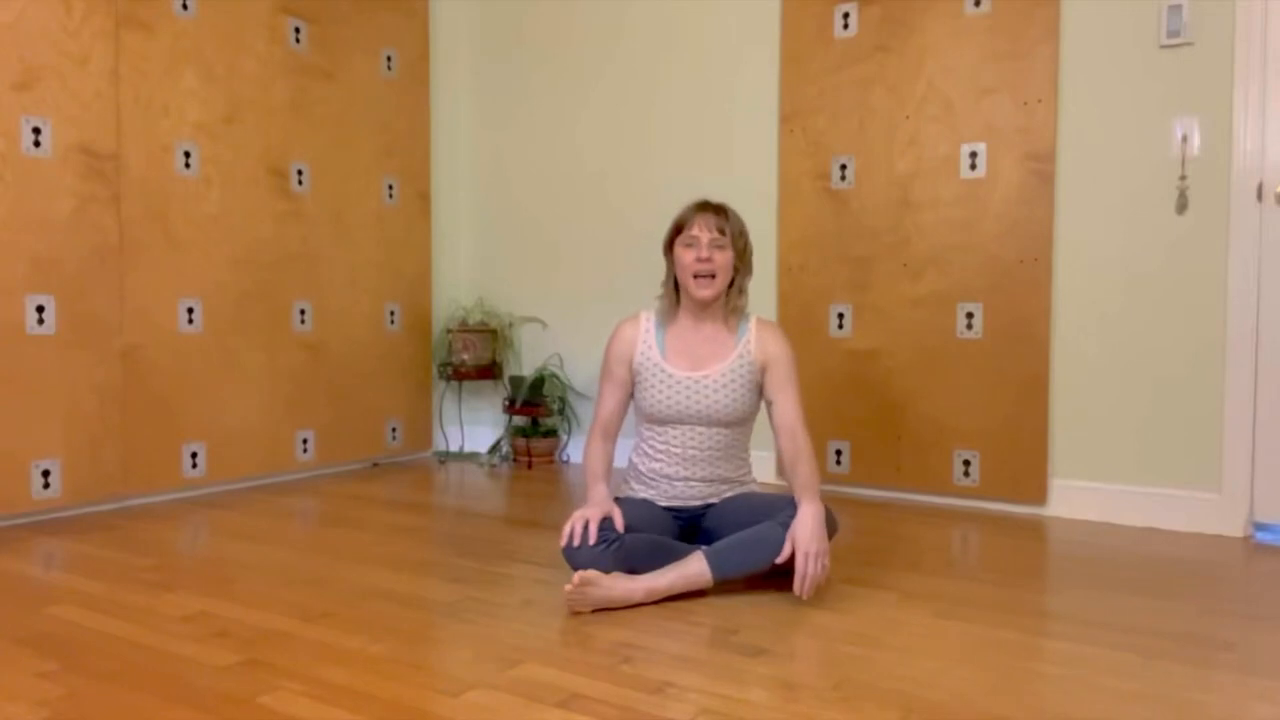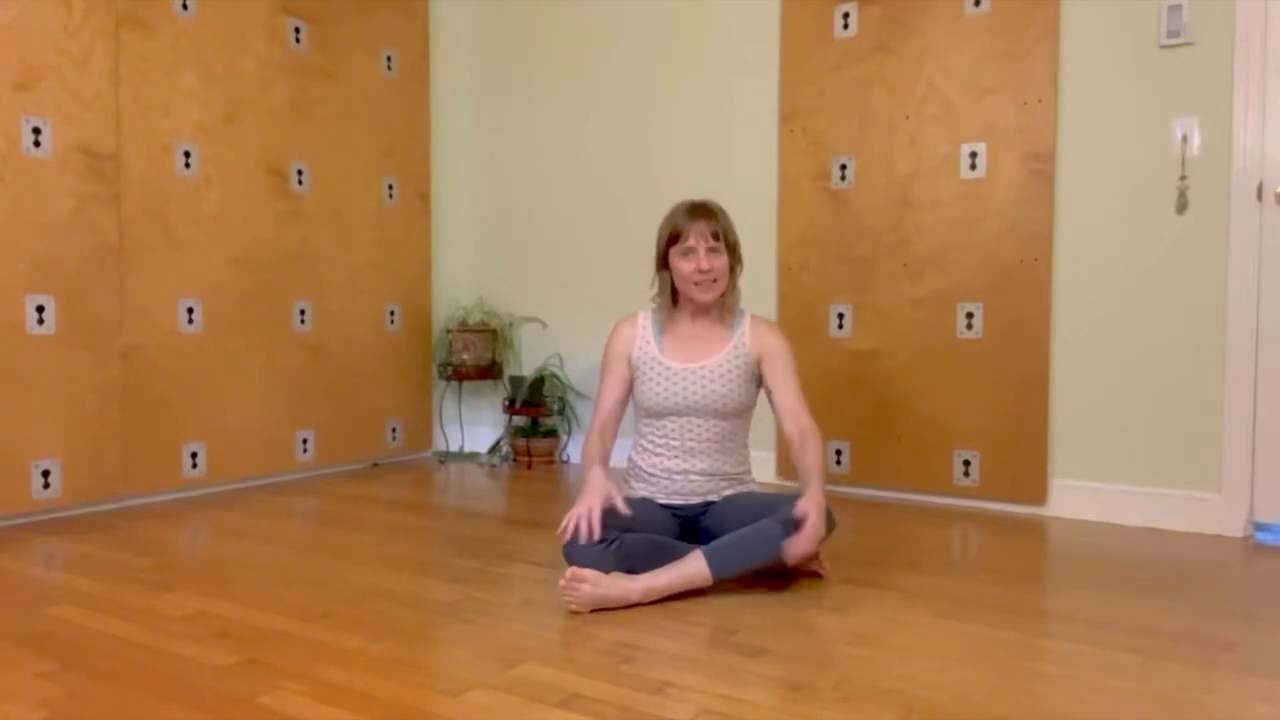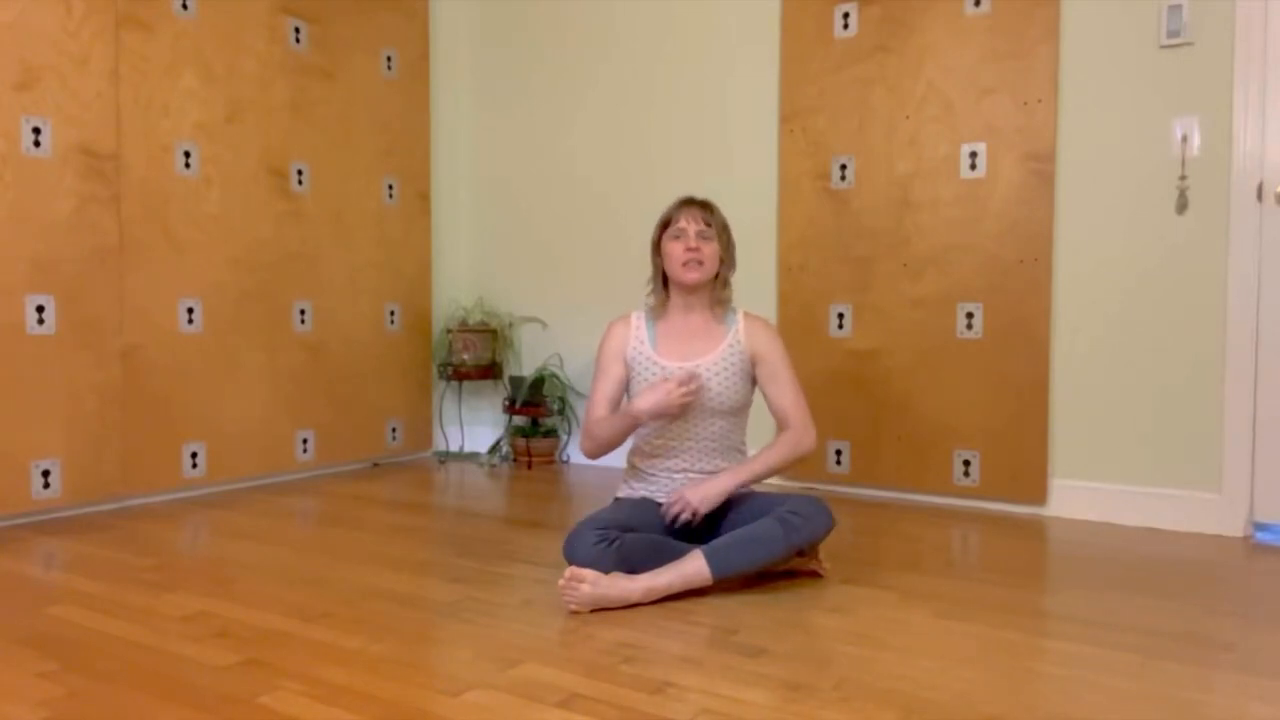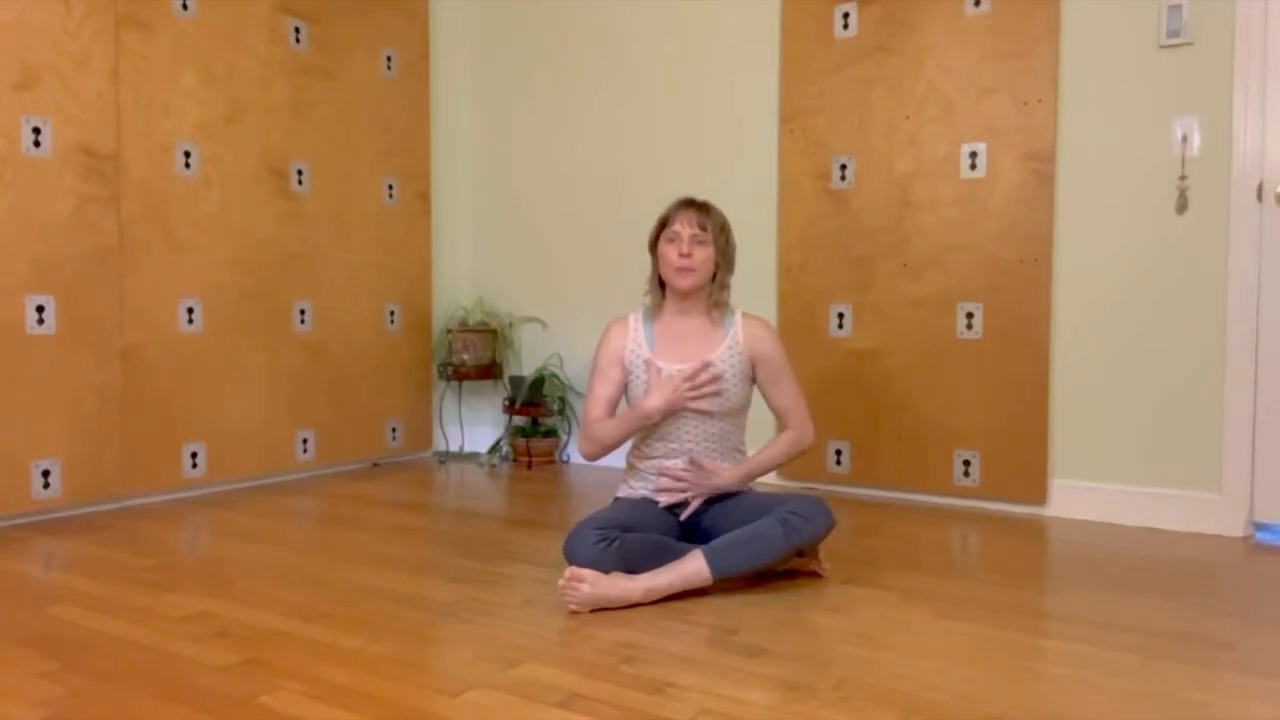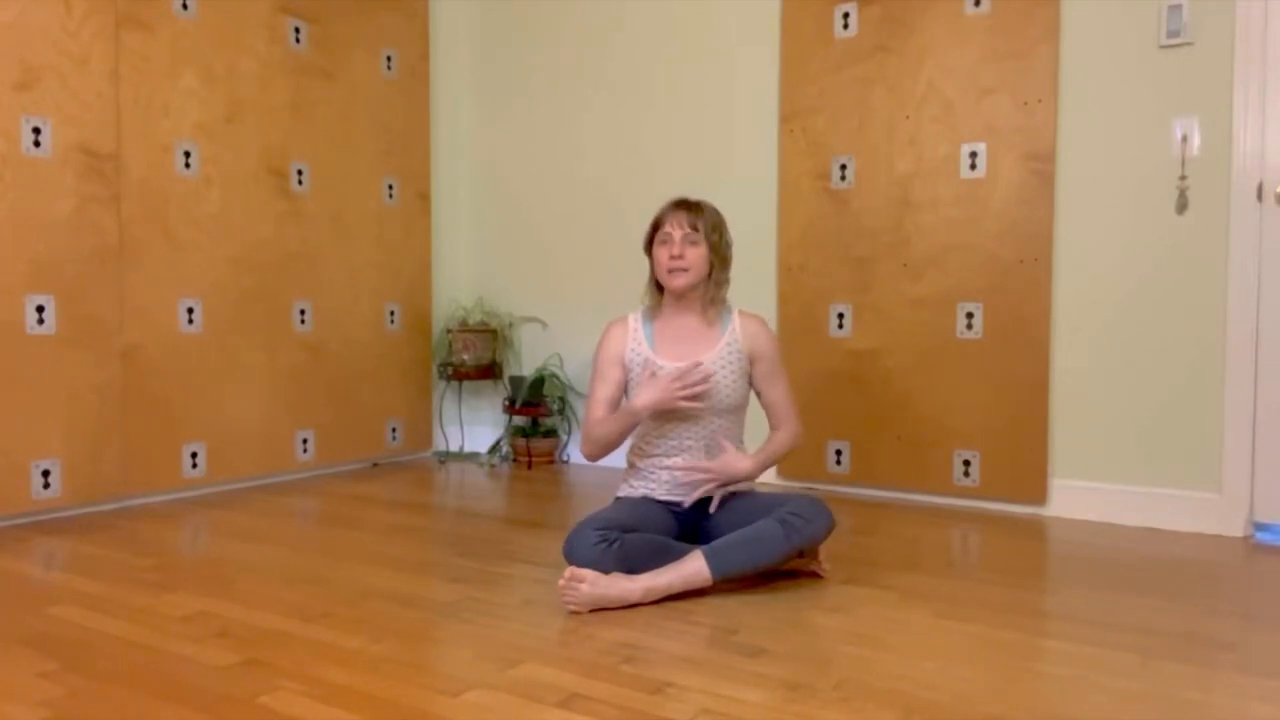
dt=1s
person 1, frame 1
left shoulder: (765, 341)
right shoulder: (632, 335)
left elbow: (792, 436)
right elbow: (602, 432)
left wrist: (809, 507)
right wrist: (597, 493)
left hip: (728, 505)
right hip: (650, 504)
left knee: (820, 520)
right knee: (583, 547)
left ankle: (638, 587)
right ankle: (745, 563)
person 1, frame 2
left shoulder: (761, 337)
right shoulder: (630, 334)
left elbow: (800, 427)
right elbow: (601, 428)
left wrist: (814, 494)
right wrist: (595, 476)
left hip: (726, 503)
right hip: (650, 504)
left knee: (817, 520)
right knee: (583, 545)
left ankle: (637, 587)
right ankle: (756, 560)
person 1, frame 3
left shoulder: (753, 334)
right shoulder: (624, 333)
left elbow: (800, 435)
right elbow: (591, 443)
left wrist: (723, 484)
right wrist: (640, 410)
left hip: (725, 503)
right hip: (649, 503)
left knee: (813, 515)
right knee: (583, 546)
left ankle: (636, 588)
right ankle: (762, 558)
person 1, frame 4
left shoulder: (752, 335)
right shoulder: (622, 335)
left elbow: (799, 431)
right elbow: (589, 444)
left wrist: (732, 478)
right wrist: (652, 407)
left hip: (725, 501)
right hip: (648, 501)
left knee: (813, 514)
right knee: (583, 546)
left ankle: (637, 587)
right ankle: (762, 558)
person 1, frame 5
left shoulder: (749, 332)
right shoulder: (621, 335)
left elbow: (787, 428)
right elbow: (591, 445)
left wrist: (751, 466)
right wrist: (642, 406)
left hip: (725, 500)
right hip: (649, 502)
left knee: (814, 517)
right knee: (582, 547)
left ankle: (636, 587)
right ankle: (761, 557)
